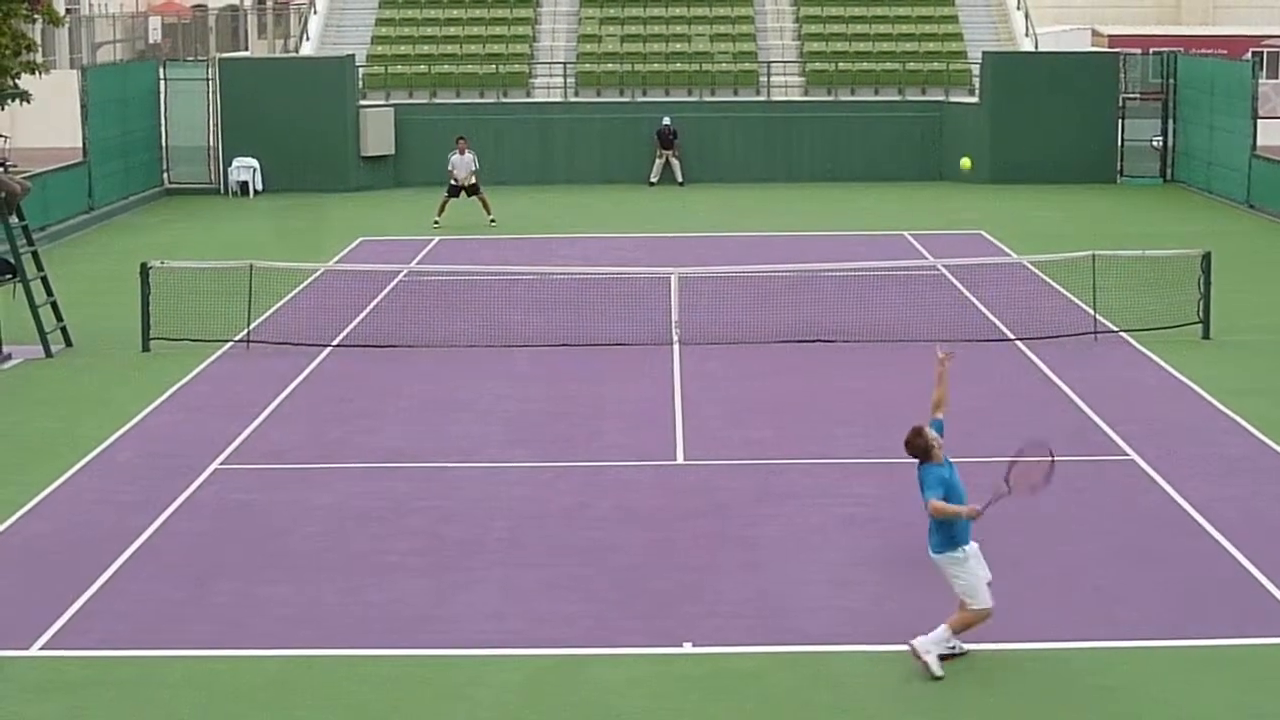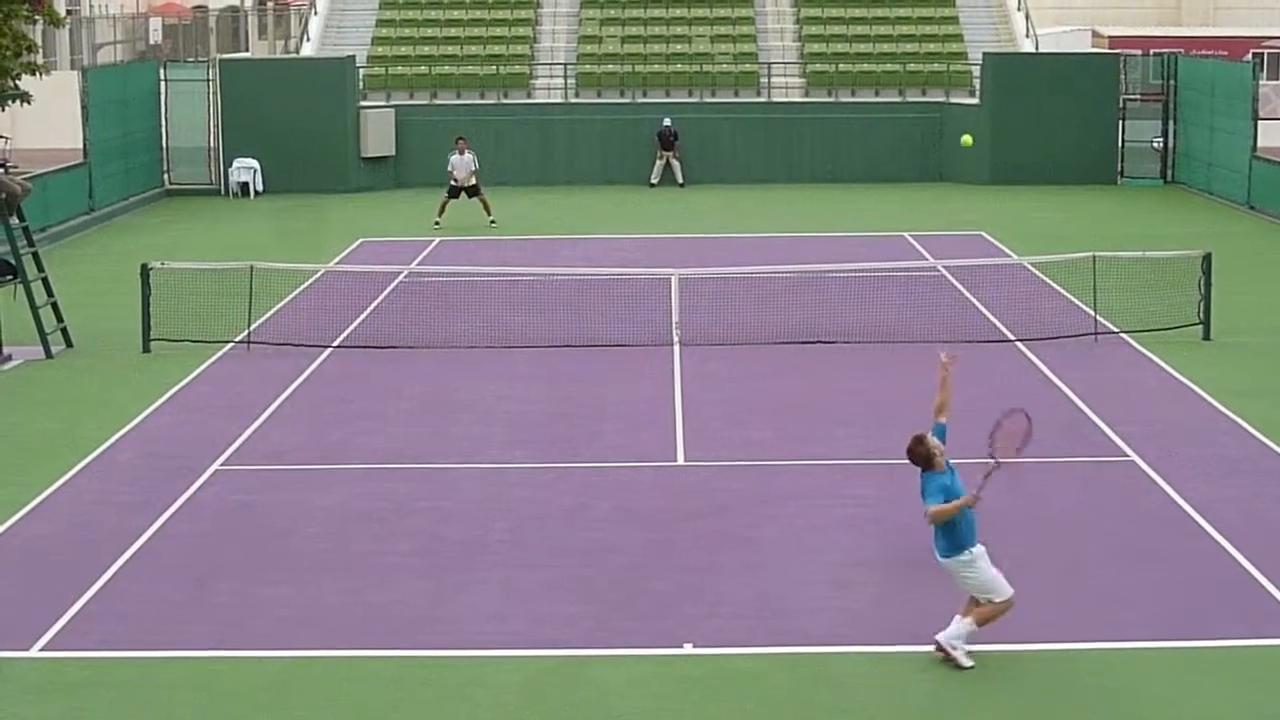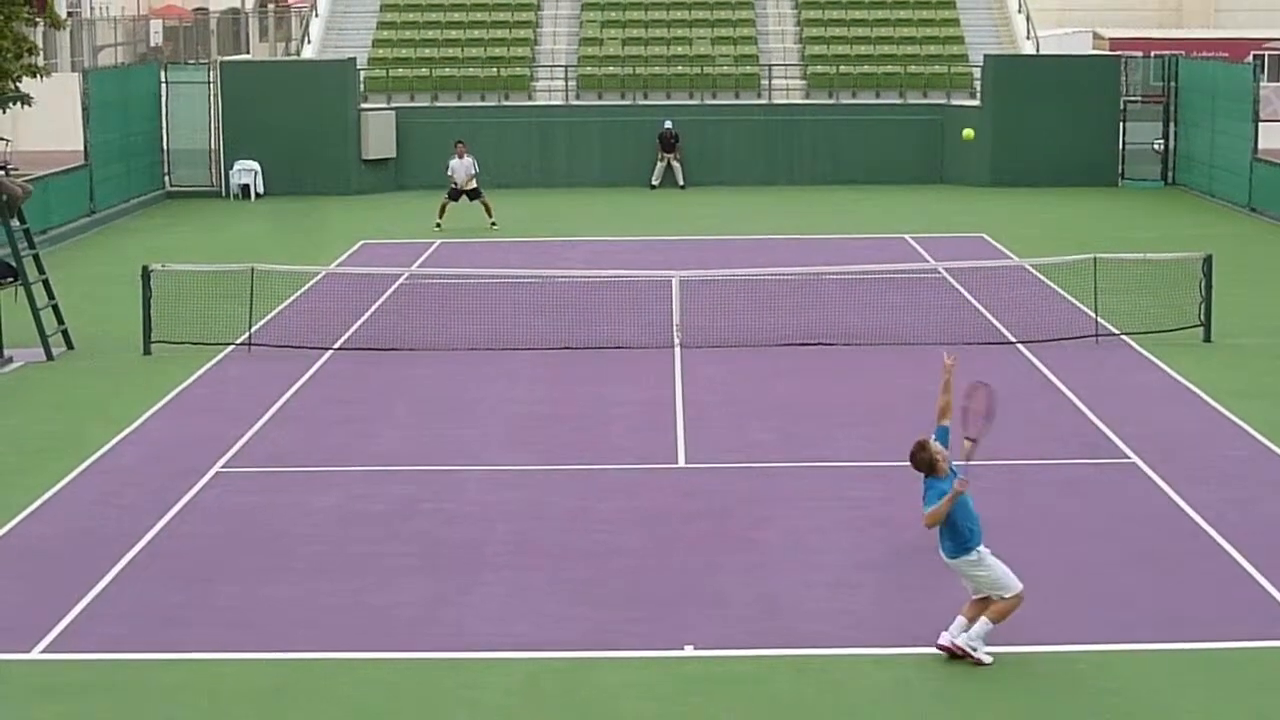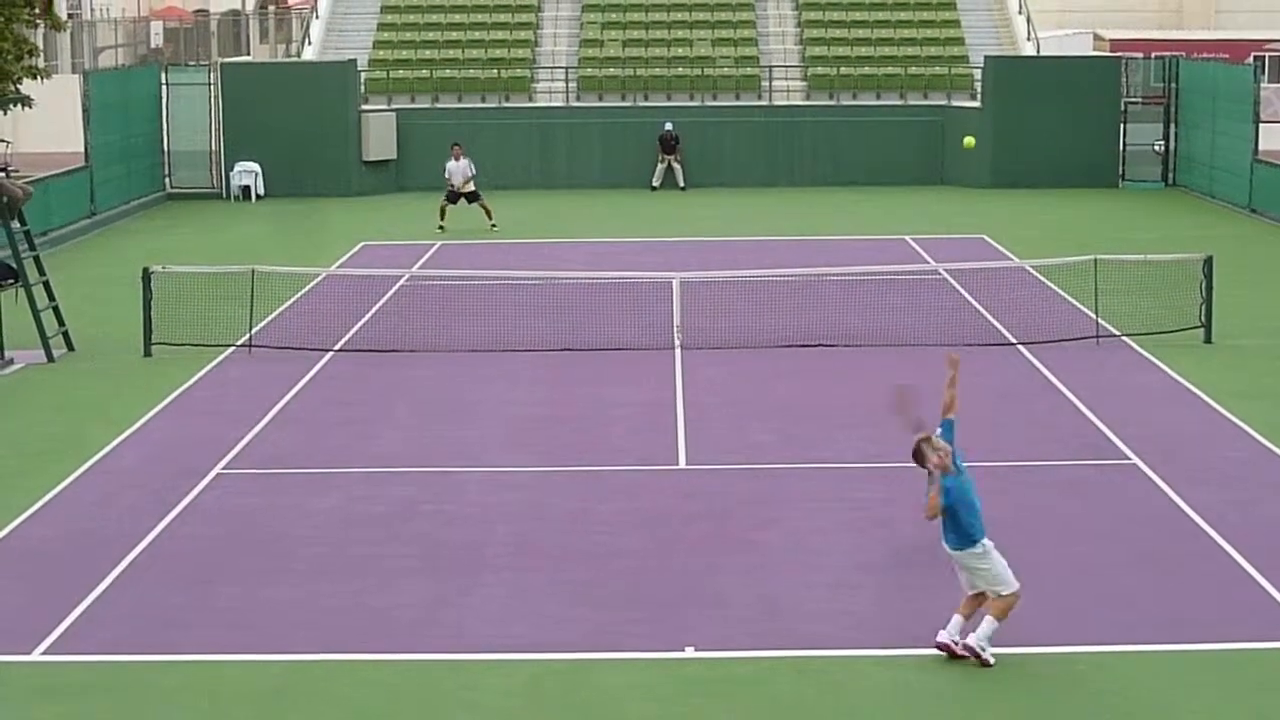
dt=0.1s
person 1, frame 1
left shoulder: (932, 456)
right shoulder: (933, 475)
left elbow: (938, 407)
right elbow: (934, 507)
left wrist: (941, 369)
right wrist: (963, 511)
left hip: (961, 545)
right hip: (951, 551)
left knee: (980, 586)
right knee: (979, 610)
left ankle: (946, 643)
right ankle: (928, 643)
person 1, frame 2
left shoulder: (938, 464)
right shoulder: (935, 483)
left elbow: (941, 410)
right elbow: (933, 516)
left wrist: (944, 373)
right wrist: (961, 503)
left hip: (966, 549)
right hip: (959, 556)
left knee: (983, 596)
right knee: (1004, 600)
left ankle: (949, 635)
right ankle: (954, 639)
person 1, frame 3
left shoulder: (942, 468)
right shoulder: (936, 488)
left elbow: (944, 414)
right elbow: (929, 520)
left wrist: (947, 376)
right wrist: (952, 496)
left hip: (970, 549)
right hip: (965, 555)
left knee: (985, 597)
right knee: (1013, 595)
left ankle: (951, 637)
right ankle: (970, 639)
person 1, frame 4
left shoulder: (947, 453)
right shoulder: (943, 484)
left elbow: (947, 413)
right elbow: (931, 513)
left wrist: (952, 375)
right wrist: (933, 480)
left hip: (962, 547)
right hip: (971, 549)
left knee: (979, 592)
right knee: (1010, 594)
left ankle: (949, 635)
right ankle: (978, 639)
